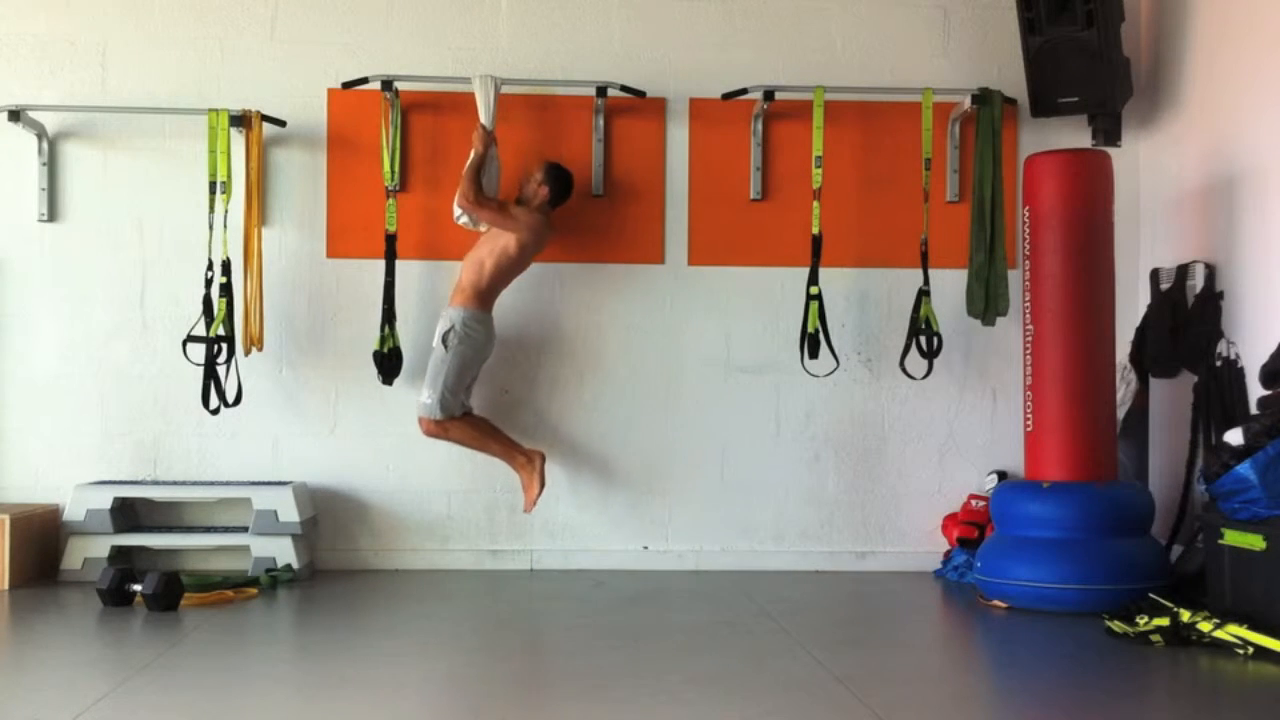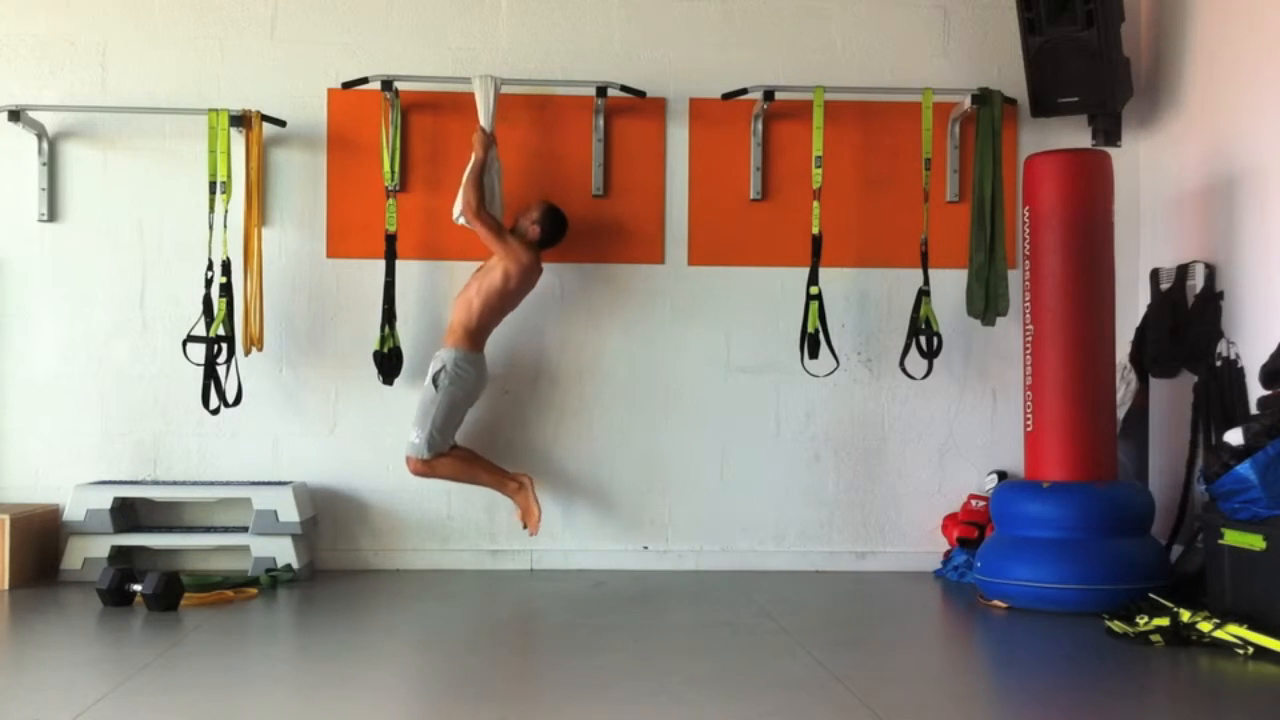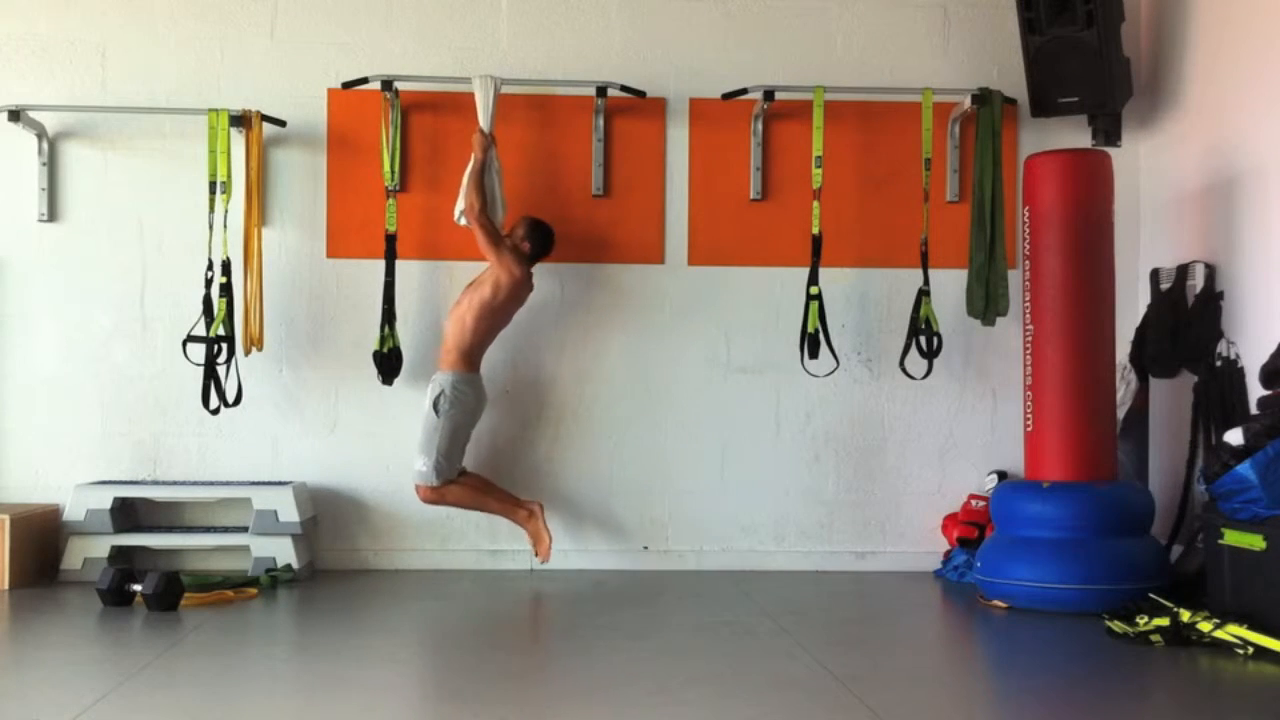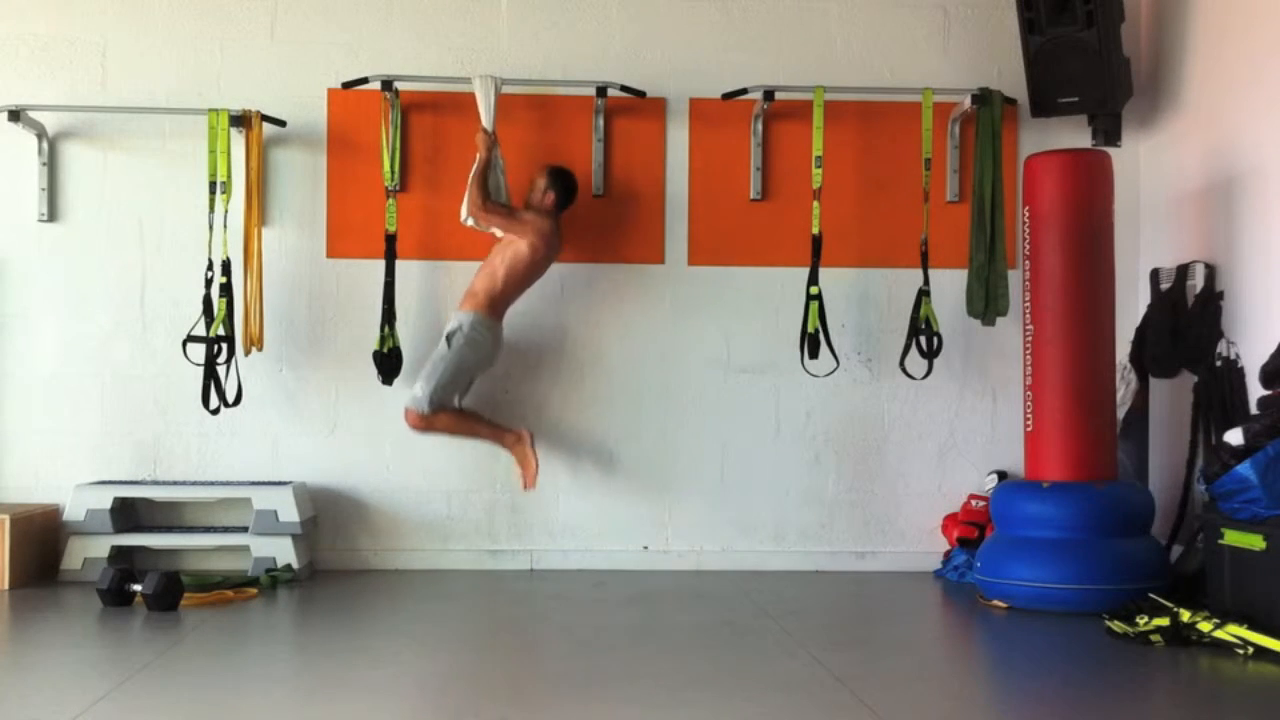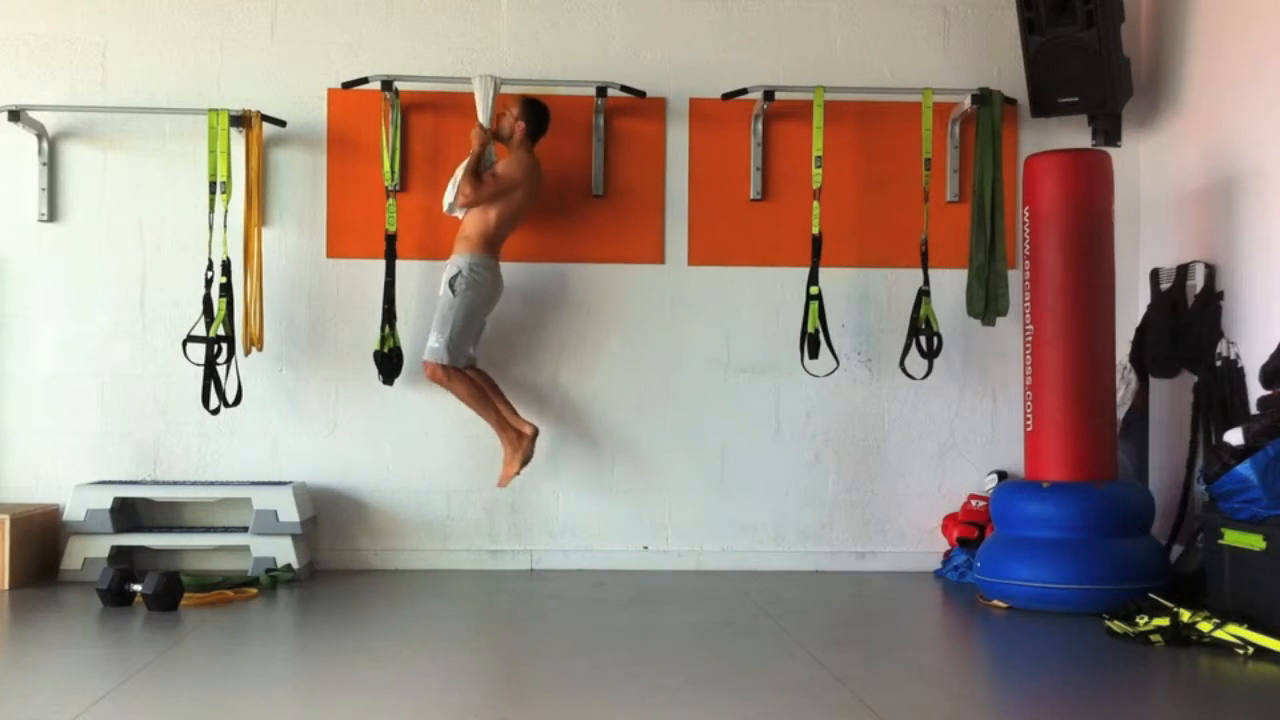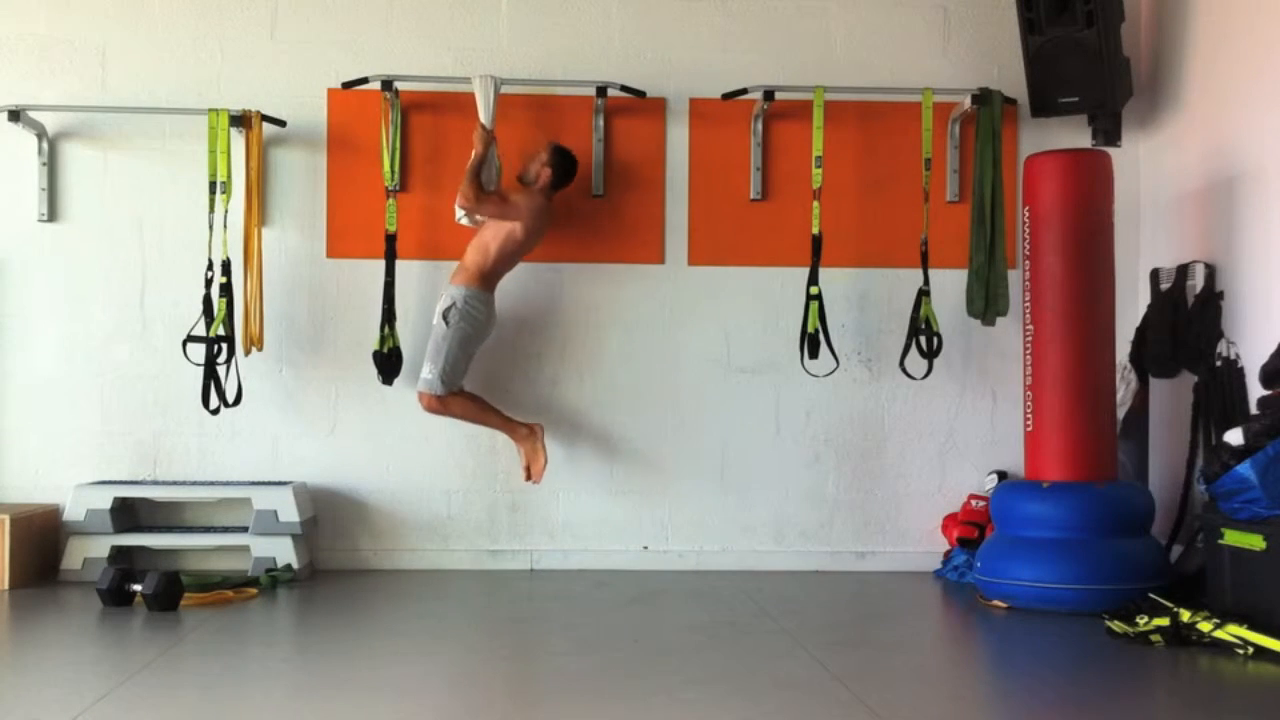
dt=0.4s
person 1, frame 1
left shoulder: (529, 221)
right shoulder: (524, 223)
left elbow: (467, 199)
right elbow: (479, 204)
left wrist: (480, 151)
right wrist: (485, 153)
left hip: (465, 322)
right hip: (470, 322)
left knee: (433, 421)
right knee: (454, 414)
left ankle: (523, 461)
right ankle: (525, 457)
person 1, frame 2
left shoulder: (520, 257)
right shoulder: (521, 261)
left elbow: (472, 209)
right elbow: (483, 213)
left wrist: (481, 154)
right wrist: (485, 158)
left hip: (457, 363)
right hip: (463, 361)
left knee: (420, 460)
right knee: (438, 451)
left ankle: (515, 487)
right ankle: (515, 486)
person 1, frame 3
left shoulder: (512, 270)
right shoulder: (514, 276)
left elbow: (476, 213)
right elbow: (483, 217)
left wrist: (480, 156)
right wrist: (485, 160)
left hip: (454, 385)
right hip: (460, 382)
left knee: (430, 488)
right knee: (446, 477)
left ankle: (523, 514)
right ankle: (521, 509)
person 1, frame 4
left shoulder: (541, 225)
right shoulder: (541, 231)
left elbow: (477, 206)
right elbow: (491, 210)
left wrist: (484, 154)
right wrist: (490, 157)
left hip: (471, 327)
right hip: (480, 328)
left knee: (418, 415)
right knee: (440, 408)
left ankle: (512, 439)
right ankle: (514, 437)
person 1, frame 5
left shoulder: (520, 162)
right shoulder: (519, 166)
left elbow: (467, 195)
right elbow: (478, 195)
left wrist: (477, 148)
right wrist: (480, 150)
left hip: (470, 271)
right hip: (476, 272)
left knee: (438, 367)
right knee: (460, 364)
left ankle: (510, 435)
right ankle: (519, 427)
person 1, frame 6
left shoulder: (531, 204)
right shoulder: (526, 207)
left elbow: (468, 199)
right elbow: (481, 199)
left wrist: (481, 151)
right wrist: (485, 153)
left hip: (465, 302)
right hip: (469, 301)
left knee: (433, 397)
right knee: (444, 392)
left ankle: (522, 432)
right ankle: (522, 432)
